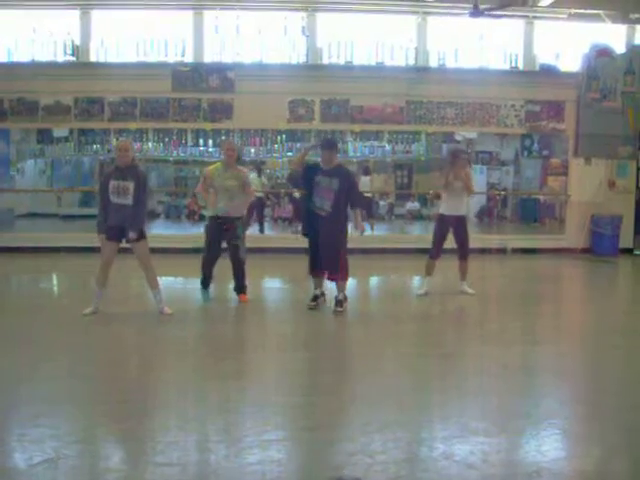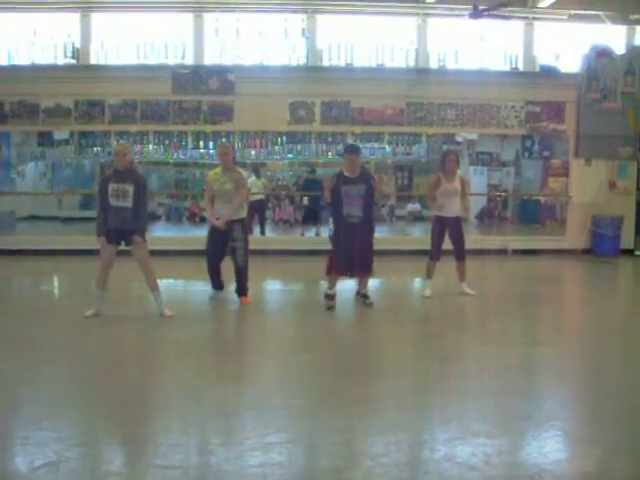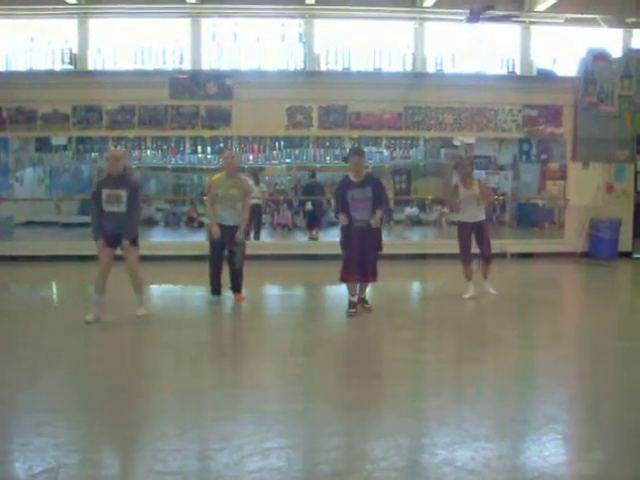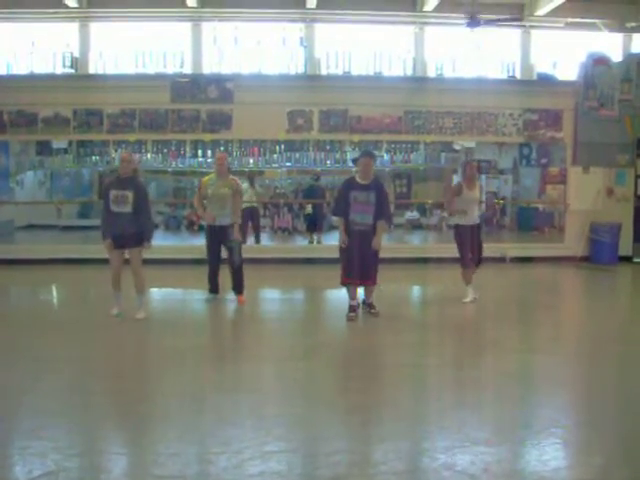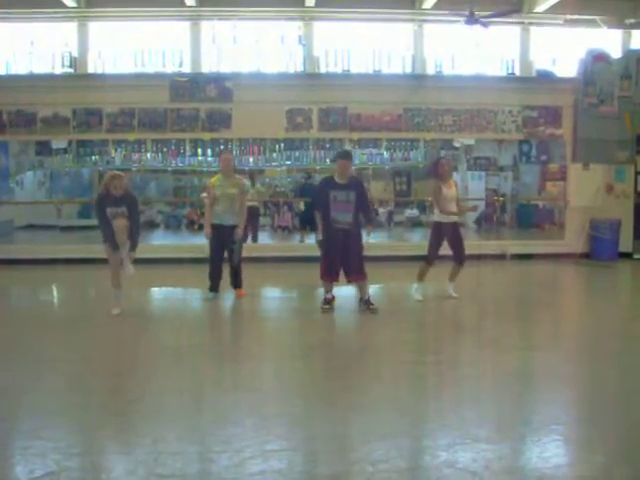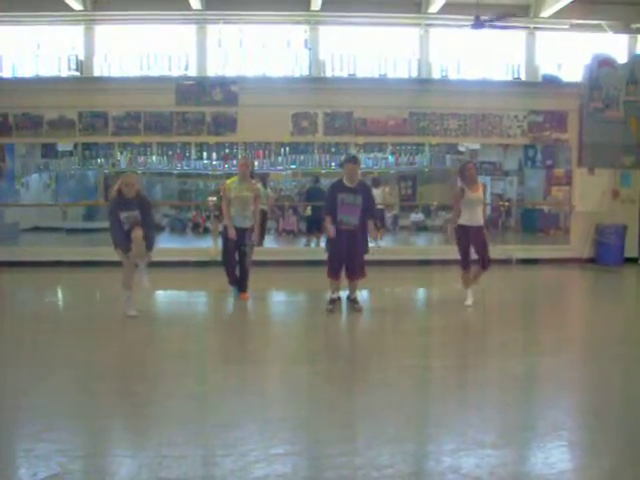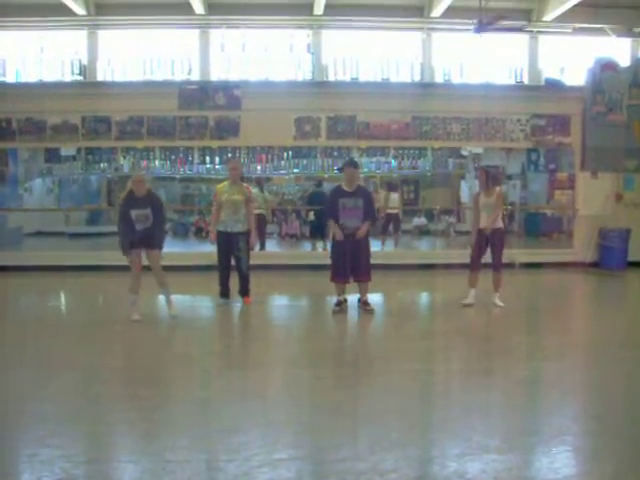
dt=0.7s
person 1, frame 1
left shoulder: (345, 174)
right shoulder: (313, 169)
left elbow: (354, 199)
right elbow: (294, 168)
left wrist: (358, 220)
right wrist: (307, 150)
left hip: (336, 224)
right hip: (315, 222)
left knee: (338, 259)
right knee: (316, 258)
left ankle: (340, 297)
right ankle: (318, 292)
person 1, frame 2
left shoulder: (367, 177)
right shoulder: (337, 178)
left elbow: (373, 199)
right elbow: (329, 202)
left wrist: (377, 190)
right wrist: (327, 190)
left hip: (363, 226)
right hip: (342, 226)
left knee: (365, 259)
right knee: (338, 258)
left ankle: (362, 291)
right ankle: (330, 292)
person 1, frame 3
left shoulder: (374, 182)
right shoulder: (343, 184)
left elbow: (382, 204)
right elbow: (339, 208)
left wrist: (377, 217)
right wrist: (342, 217)
left hip: (370, 231)
right hip: (350, 231)
left knee: (368, 265)
right knee: (350, 265)
left ankle: (361, 296)
right ankle: (352, 299)
person 1, frame 4
left shoulder: (378, 187)
right shoulder: (347, 185)
left elbow: (383, 215)
right elbow: (340, 212)
left wrist: (378, 236)
right wrist: (342, 233)
left hip: (370, 235)
right hip: (351, 234)
left knee: (370, 270)
right knee: (350, 269)
left ankle: (368, 301)
right ankle: (353, 304)
person 1, frame 5
left shoulder: (357, 185)
right shoulder: (325, 184)
left elbow: (364, 209)
right elbow: (318, 209)
left wrist: (360, 224)
right wrist: (320, 229)
left hip: (352, 232)
right hip: (330, 232)
left knee: (357, 266)
right knee: (329, 266)
left ankle: (365, 299)
right ankle: (328, 297)
person 1, frame 6
left shoulder: (365, 189)
right shoulder: (335, 187)
left elbow: (370, 212)
right elbow: (328, 210)
left wrist: (370, 228)
right wrist: (329, 225)
left hip: (357, 234)
right hip: (338, 233)
left knee: (356, 266)
right knee: (334, 265)
left ankle: (352, 297)
right ankle: (334, 297)
person 1, frame 7
left shoulder: (364, 193)
right shoulder: (335, 193)
left elbow: (371, 215)
right elbow: (329, 216)
left wrist: (365, 227)
right wrist: (335, 228)
left hip: (360, 237)
right hip: (341, 237)
left knee: (362, 269)
right knee: (339, 269)
left ankle: (364, 300)
right ankle: (341, 299)
person 2, frame 1
left shoulder: (139, 175)
right shoulder: (108, 176)
left elbow: (142, 204)
right elbow: (103, 204)
left wrist: (136, 228)
right wrist: (101, 228)
left hip: (134, 227)
right hip: (112, 226)
left knee: (147, 264)
right knee: (104, 264)
left ankle: (161, 305)
right ankle: (95, 305)
person 2, frame 2
left shoulder: (138, 179)
right shoulder: (107, 179)
left elbow: (142, 207)
right elbow: (102, 207)
left wrist: (140, 231)
right wrist: (100, 232)
left hip: (132, 229)
right hip: (112, 229)
left knee: (146, 266)
right knee: (104, 266)
left ankle: (161, 307)
right ankle: (97, 307)
person 2, frame 3
left shoulder: (132, 184)
right shoulder: (101, 184)
left elbow: (135, 212)
right elbow: (96, 211)
left wrist: (128, 236)
right wrist: (98, 235)
left hip: (128, 234)
right hip: (108, 233)
left knee: (133, 269)
right knee: (102, 270)
left ankle: (141, 304)
right ankle: (97, 311)
person 2, frame 4
left shoulder: (138, 186)
right shoulder: (109, 185)
left elbow: (145, 213)
right elbow: (106, 212)
left wrist: (147, 237)
right wrist: (106, 235)
left hip: (134, 234)
right hip: (115, 234)
left knee: (136, 269)
right knee: (115, 270)
left ankle: (141, 307)
right ankle: (117, 304)
person 2, frame 5
left shoulder: (130, 198)
right shoulder: (102, 199)
left elbow: (135, 222)
right elbow: (103, 224)
left wrist: (132, 248)
right wrist: (114, 247)
left hip: (125, 230)
right hip: (110, 235)
left knee: (119, 224)
right knee: (114, 267)
left ankle: (126, 260)
right ankle: (117, 303)
person 2, frame 6
left shoulder: (143, 201)
right shoulder: (115, 202)
left elbow: (149, 223)
right elbow: (115, 227)
left wrist: (149, 248)
right wrist: (126, 249)
left hip: (136, 230)
right hip: (121, 236)
left knee: (137, 236)
right knee: (128, 266)
left ankle: (143, 270)
right ankle: (129, 303)
person 2, frame 7
left shoulder: (154, 200)
right shoulder: (126, 201)
left elbow: (161, 223)
right elbow: (123, 225)
left wrist: (159, 243)
right wrist: (125, 247)
left hip: (151, 238)
right hip: (134, 239)
left knee: (156, 270)
right knee: (135, 271)
left ankle: (169, 302)
right ankle: (133, 307)
person 3, frame 1
left shoulder: (242, 173)
right shoulder: (211, 171)
left elbow: (250, 196)
right elbow: (201, 191)
left wrist: (237, 208)
right wrist: (214, 205)
left hip: (236, 219)
right hip: (216, 217)
left knee: (238, 256)
right knee: (211, 253)
left ankle: (241, 290)
right ankle: (204, 286)
person 3, frame 2
left shoulder: (239, 175)
right shoulder: (212, 176)
left elbow: (242, 199)
right elbow: (208, 199)
left wrist: (225, 218)
right wrist: (212, 218)
left hip: (237, 221)
right hip: (217, 221)
left knee: (240, 258)
right knee: (212, 256)
left ankle: (242, 293)
right ankle: (217, 287)
person 3, frame 3
left shoulder: (244, 182)
right shoulder: (215, 180)
left elbow: (246, 207)
right elbow: (209, 203)
left wrist: (242, 229)
right wrist: (213, 225)
left hip: (236, 226)
right hip: (218, 225)
left knee: (237, 260)
right knee: (215, 260)
left ankle: (237, 290)
right ankle: (215, 293)
person 3, frame 4
left shoulder: (234, 182)
right shoulder: (206, 181)
left elbow: (237, 206)
right elbow: (197, 200)
left wrist: (236, 227)
right wrist: (204, 214)
left hip: (229, 225)
right hip: (212, 225)
left knee: (235, 259)
right knee: (212, 260)
left ankle: (239, 291)
right ankle: (213, 291)
person 3, frame 5
left shoulder: (241, 182)
right shoulder: (213, 182)
left elbow: (243, 206)
right elbow: (209, 205)
left wrist: (241, 226)
right wrist: (207, 226)
left hip: (235, 225)
right hip: (218, 225)
left knee: (235, 258)
right knee: (215, 258)
left ankle: (238, 286)
right ankle: (213, 289)
person 3, frame 6
left shoulder: (255, 187)
right shoulder: (229, 184)
left elbow: (257, 210)
right elbow: (225, 207)
left wrist: (256, 231)
right wrist: (230, 227)
left hip: (247, 228)
right hip: (231, 226)
left knee: (245, 261)
right knee: (228, 258)
left ankle: (243, 289)
right ankle: (234, 282)
person 3, frame 7
left shoulder: (246, 189)
right shoulder: (220, 188)
left elbow: (250, 213)
right elbow: (215, 211)
left wrist: (253, 234)
right wrist: (212, 230)
left hip: (241, 231)
right hip: (223, 231)
left knee: (243, 264)
right knee: (223, 265)
left ankle: (245, 294)
right ankle: (224, 295)
person 4, frame 1
left shoulder: (466, 176)
right shoulder: (447, 174)
left elbow: (470, 191)
right elbow: (444, 188)
left wrist: (462, 177)
right wrist: (453, 176)
left hip: (460, 217)
right hip: (444, 216)
left knee: (464, 252)
right knee: (435, 251)
left ankle: (463, 284)
right ankle: (426, 284)
person 4, frame 2
left shoulder: (462, 180)
right shoulder: (437, 179)
left elbow: (464, 196)
right elbow: (429, 199)
left wrist: (465, 205)
right wrist: (435, 205)
left hip: (455, 219)
right hip: (440, 218)
left knee: (460, 253)
right knee: (434, 252)
left ankle: (463, 285)
right ankle: (428, 286)
person 4, frame 3
left shoulder: (479, 182)
right shoulder: (456, 186)
left elbow: (489, 200)
right elbow: (455, 209)
left wrist: (484, 199)
right wrist: (456, 203)
left hip: (480, 221)
right hip: (463, 223)
left knee: (486, 254)
right knee: (465, 256)
left ankle: (487, 283)
right ankle: (470, 288)
person 4, frame 4
left shoulder: (479, 186)
right shoulder: (458, 187)
right elbow: (448, 206)
left wrist: (478, 212)
right wrist: (457, 211)
left hip: (475, 225)
right hip: (461, 225)
left knee: (477, 258)
right knee: (465, 259)
left ankle: (469, 286)
right ankle: (470, 291)
person 4, frame 5
left shoulder: (454, 183)
right shoulder: (437, 186)
left elbow: (457, 205)
right elbow: (439, 207)
left wrist: (468, 209)
right wrist: (457, 213)
left hip: (453, 224)
right hip: (439, 224)
left knee: (461, 257)
right knee: (430, 258)
left ankle: (450, 286)
right ankle: (417, 287)
person 4, frame 6
left shoulder: (482, 188)
right shoulder: (462, 190)
left elbow: (483, 208)
right elbow: (456, 210)
left wrist: (484, 227)
right wrist: (453, 228)
left hip: (478, 228)
right hip: (464, 227)
left knee: (486, 261)
right knee: (465, 261)
left ankle: (470, 284)
right ankle: (468, 294)
person 4, frame 7
left shoulder: (498, 192)
right shoulder: (478, 196)
left elbow: (498, 211)
right elbow: (477, 216)
left wrist: (489, 226)
right wrist: (474, 235)
left hip: (496, 230)
right hip: (481, 230)
left knee: (497, 263)
right knee: (474, 261)
left ankle: (496, 297)
right ankle: (472, 296)
